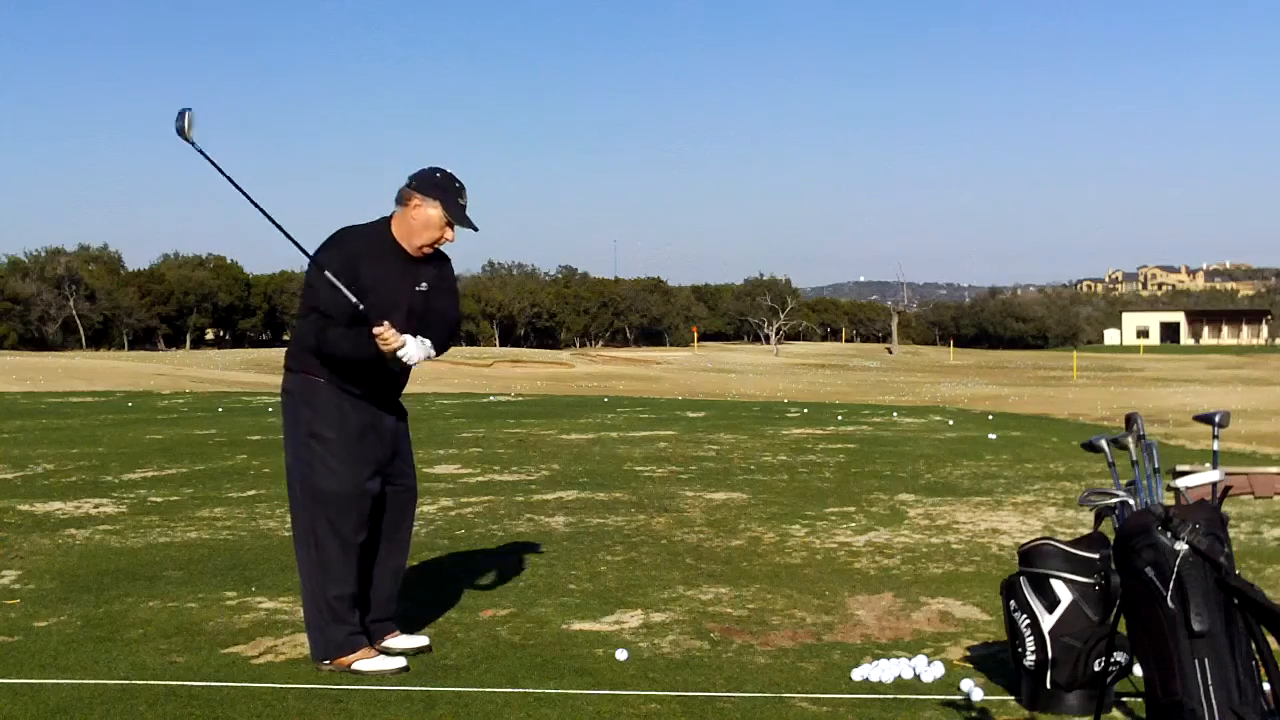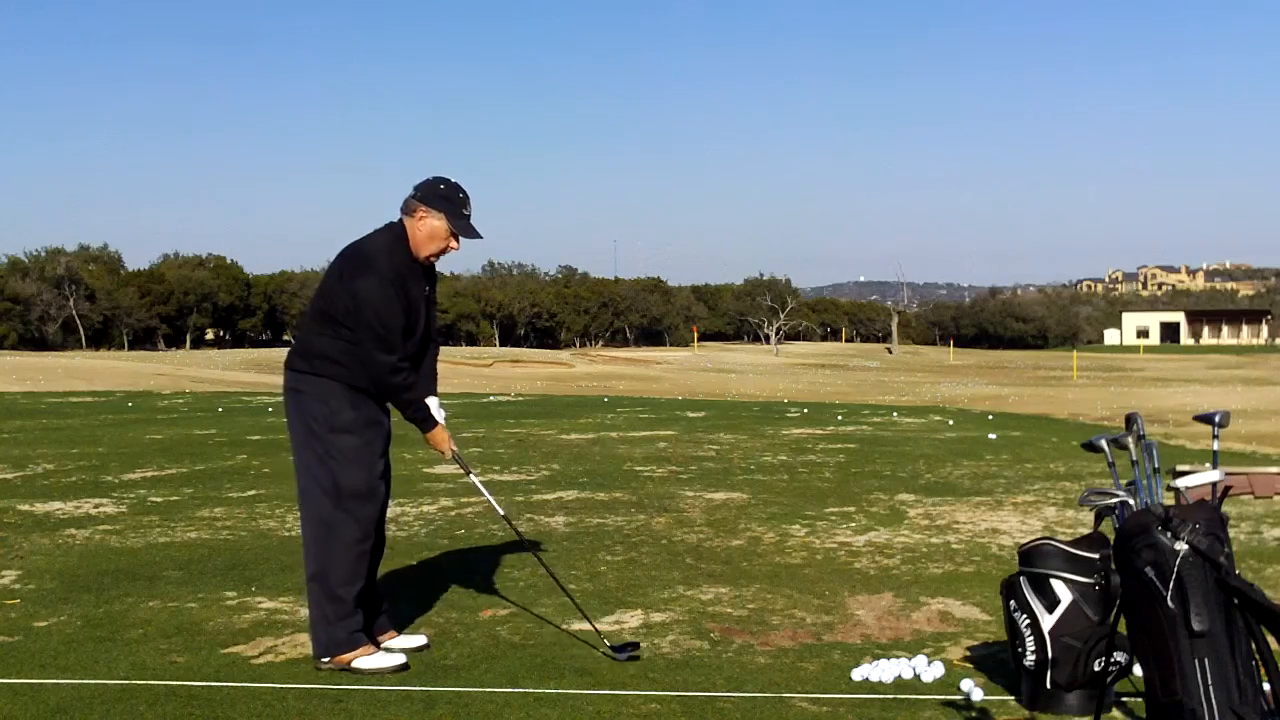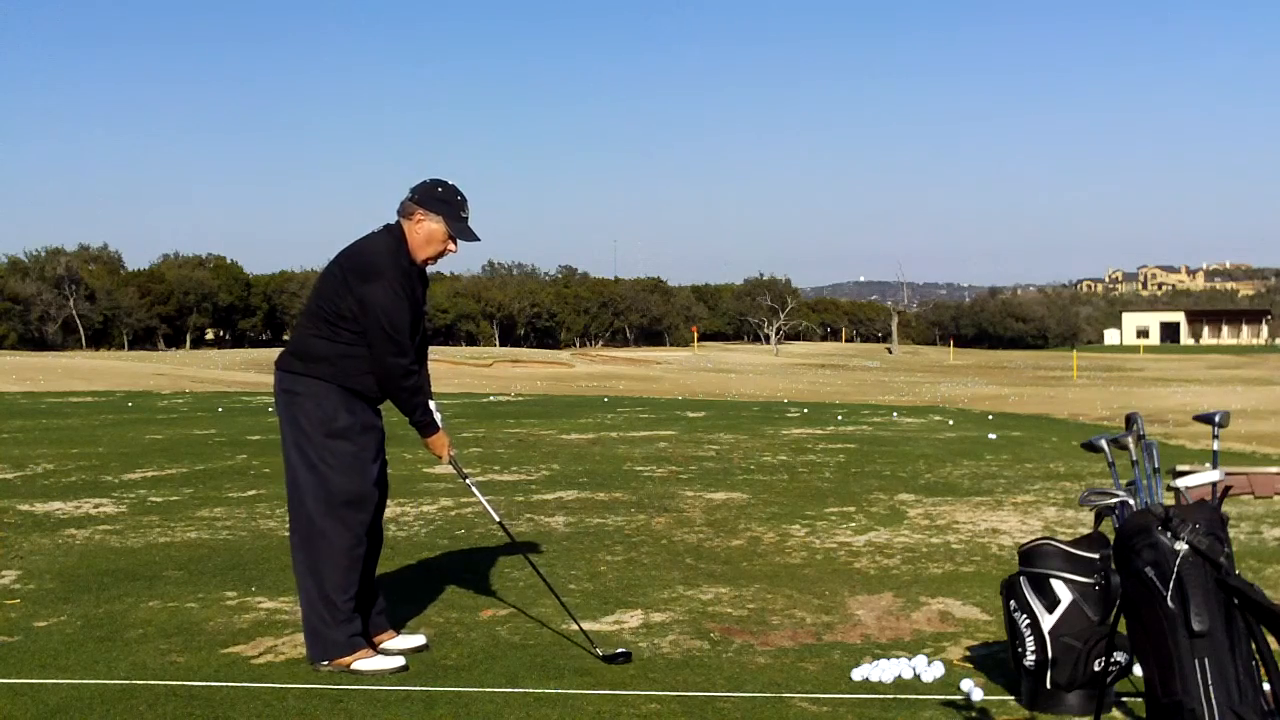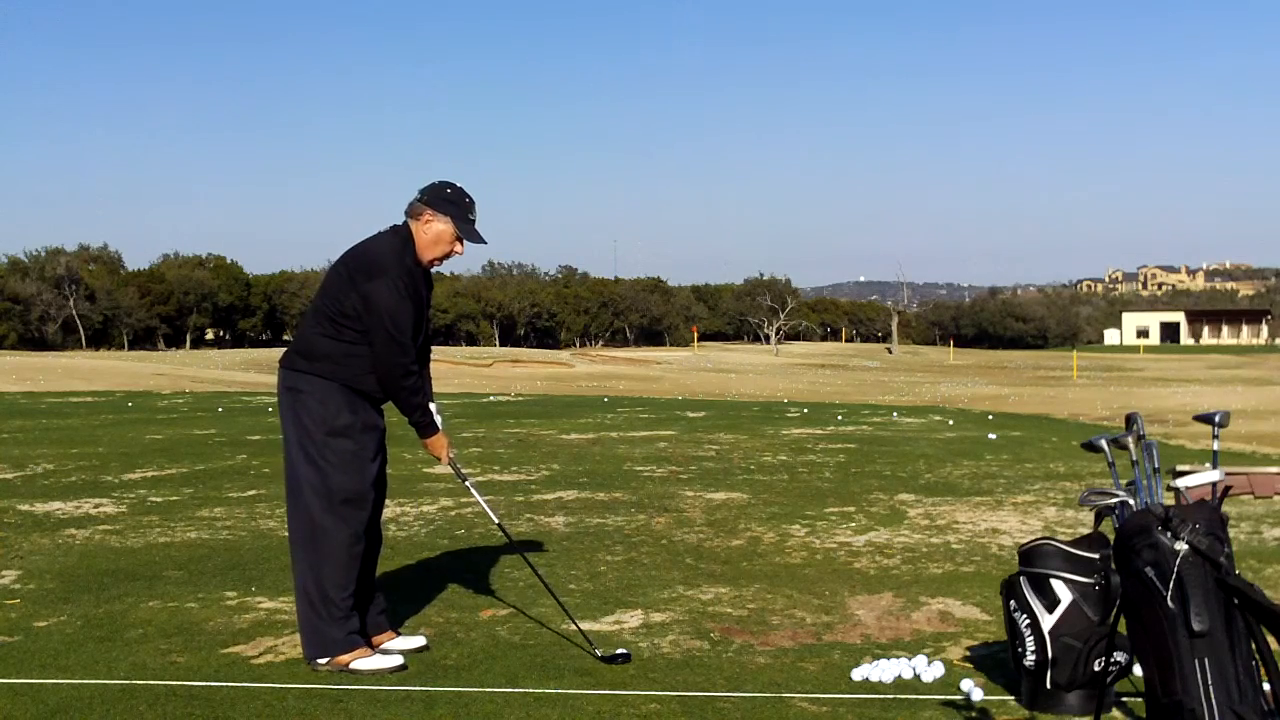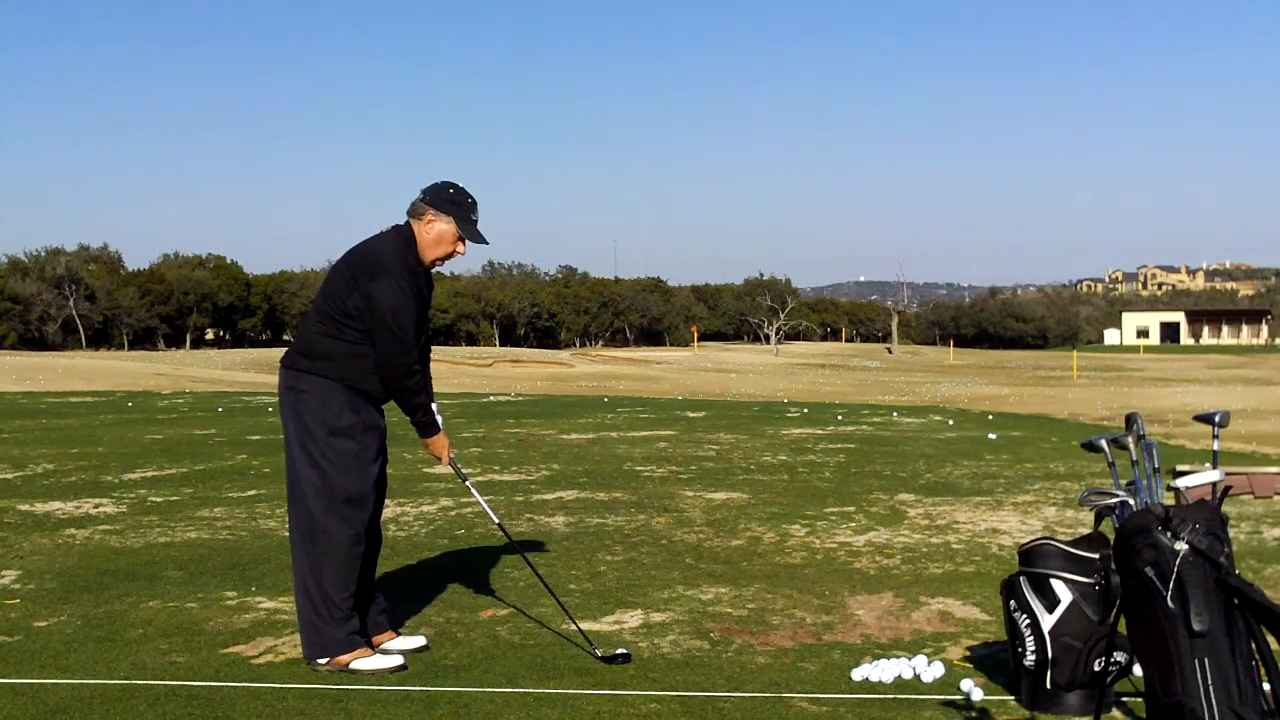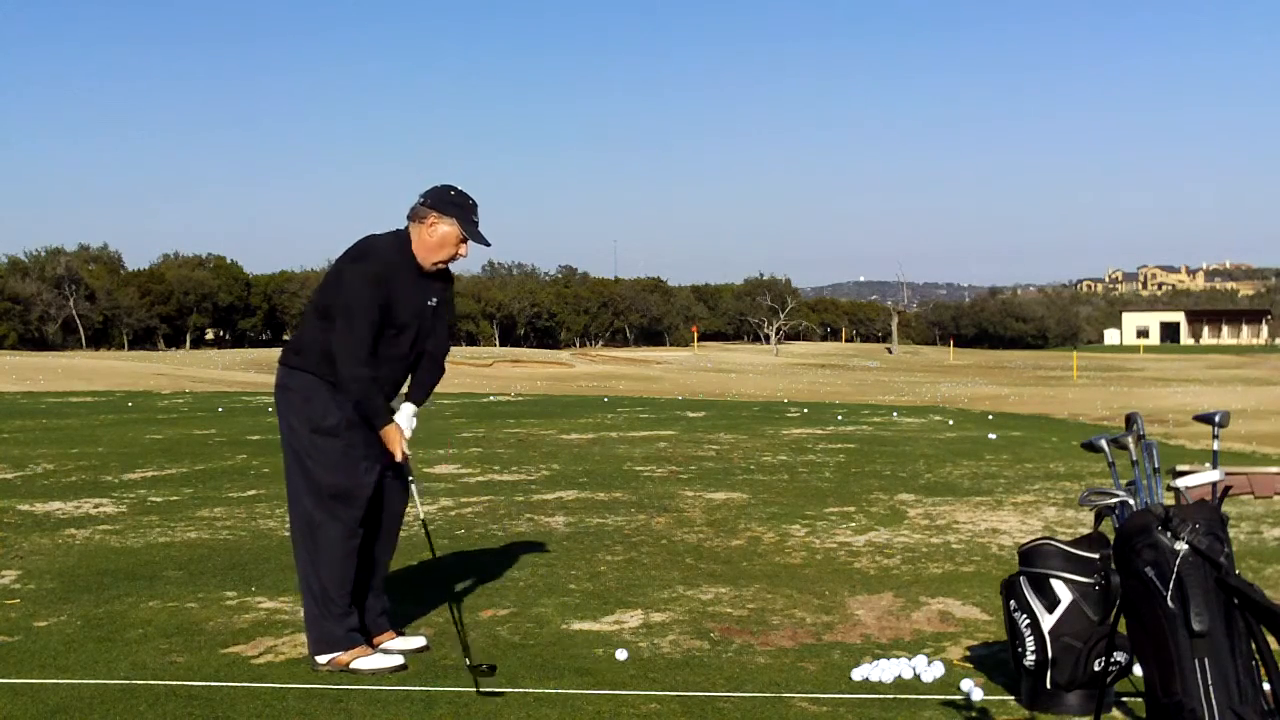
dt=0.7s
person 1, frame 1
left shoulder: (436, 267)
right shoulder: (346, 249)
left elbow: (447, 323)
right elbow: (323, 333)
left wrist: (419, 343)
right wrist: (378, 346)
left hip: (381, 400)
right hip: (325, 396)
left knee: (392, 509)
right knee: (337, 513)
left ankle: (376, 625)
right ankle: (339, 644)
person 1, frame 2
left shoulder: (420, 267)
right shoulder: (372, 264)
left elbow: (424, 338)
right elbow: (385, 359)
left wrist: (430, 399)
right wrist: (427, 424)
left hip: (361, 395)
right hip: (326, 392)
left knee: (366, 505)
right knee: (345, 506)
left ankle: (370, 624)
right ankle: (340, 640)
person 1, frame 3
left shoulder: (407, 268)
right shoulder: (377, 264)
left elbow: (410, 351)
right elbow: (392, 360)
left wrist: (430, 407)
right wrist: (428, 428)
left hip: (351, 397)
right hip: (318, 394)
left knee: (364, 510)
right knee: (335, 512)
left ankle: (369, 626)
right ankle: (336, 645)
person 1, frame 4
left shoulder: (412, 269)
right shoulder: (383, 263)
left elbow: (413, 353)
right elbow: (393, 359)
left wrist: (430, 413)
right wrist: (426, 428)
left hip: (353, 397)
right hip: (321, 393)
left knee: (361, 511)
right knee: (334, 512)
left ankle: (369, 626)
right ankle: (334, 643)
person 1, frame 5
left shoulder: (411, 268)
right shoulder: (386, 264)
left elbow: (413, 352)
right elbow: (396, 359)
left wrist: (431, 412)
right wrist: (428, 428)
left hip: (353, 397)
right hip: (323, 394)
left knee: (361, 512)
right knee: (334, 513)
left ankle: (370, 626)
right ankle: (333, 643)
person 1, frame 6
left shoulder: (438, 282)
right shoulder: (373, 259)
left elbow: (433, 352)
right elbow: (350, 348)
left wrist: (409, 408)
right wrist: (382, 420)
left hip: (365, 402)
right hip: (317, 393)
left knee: (379, 507)
right knee: (334, 510)
left ankle: (371, 626)
right ankle: (336, 642)
